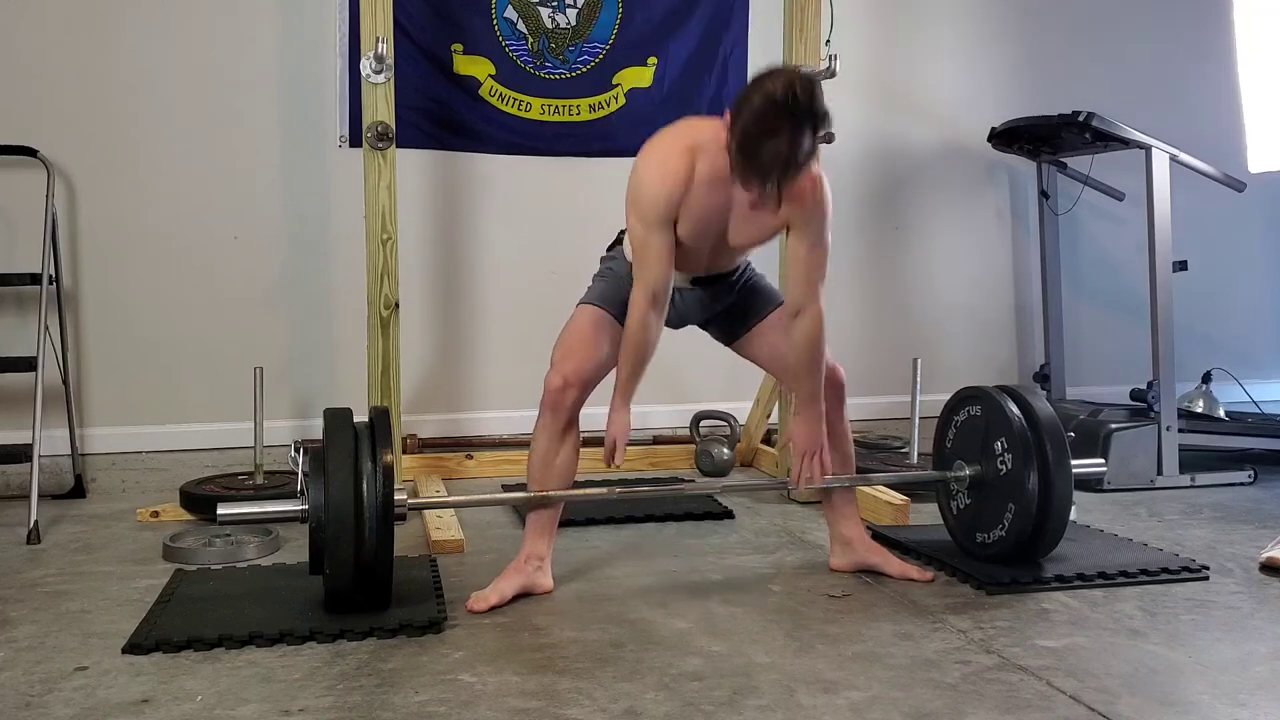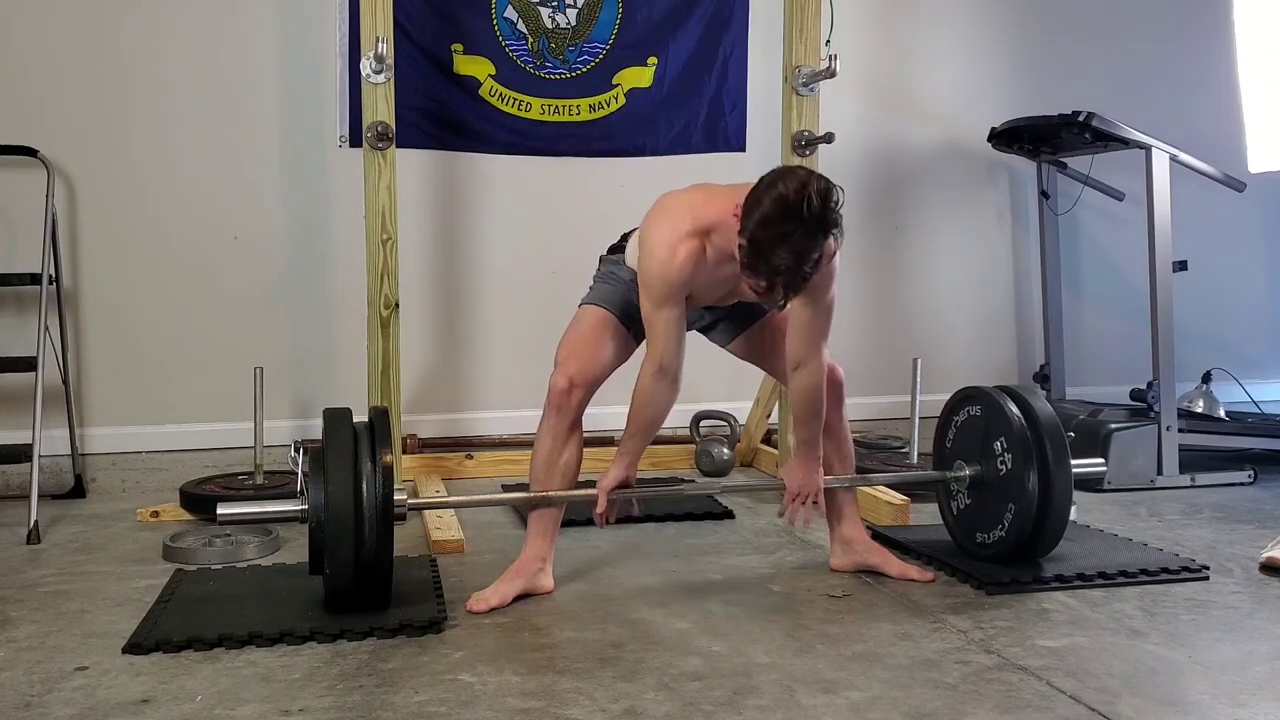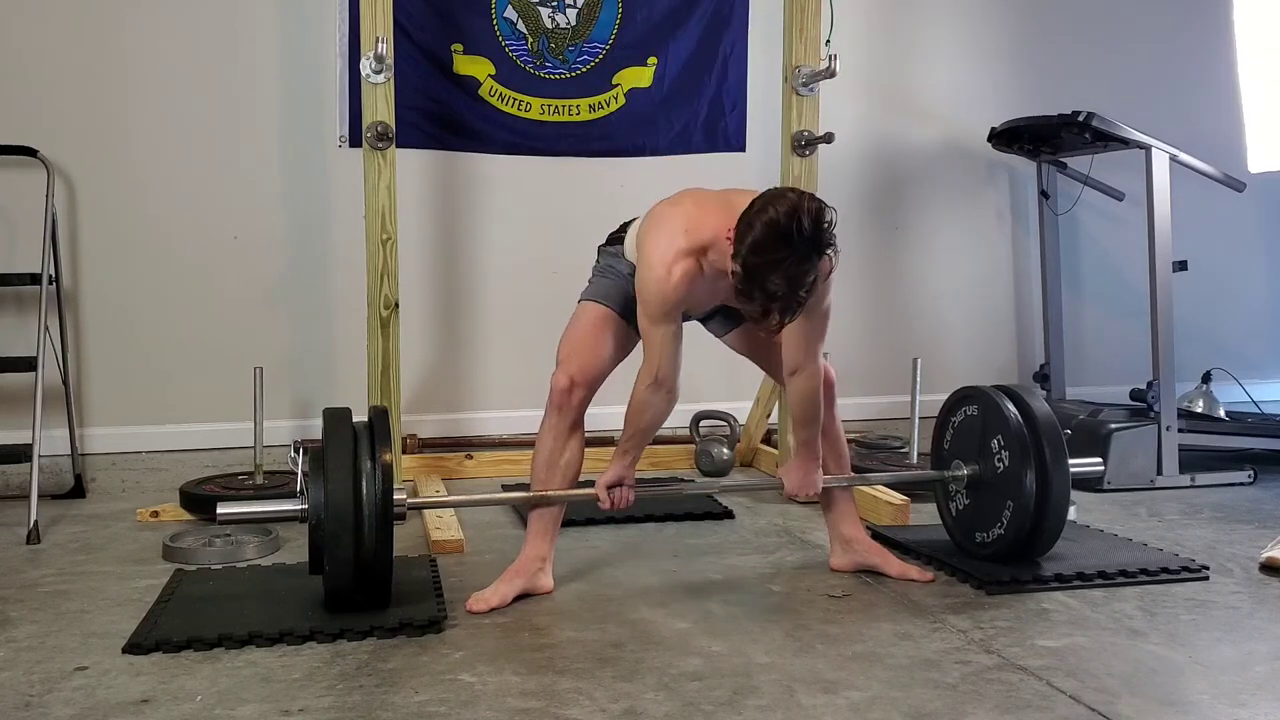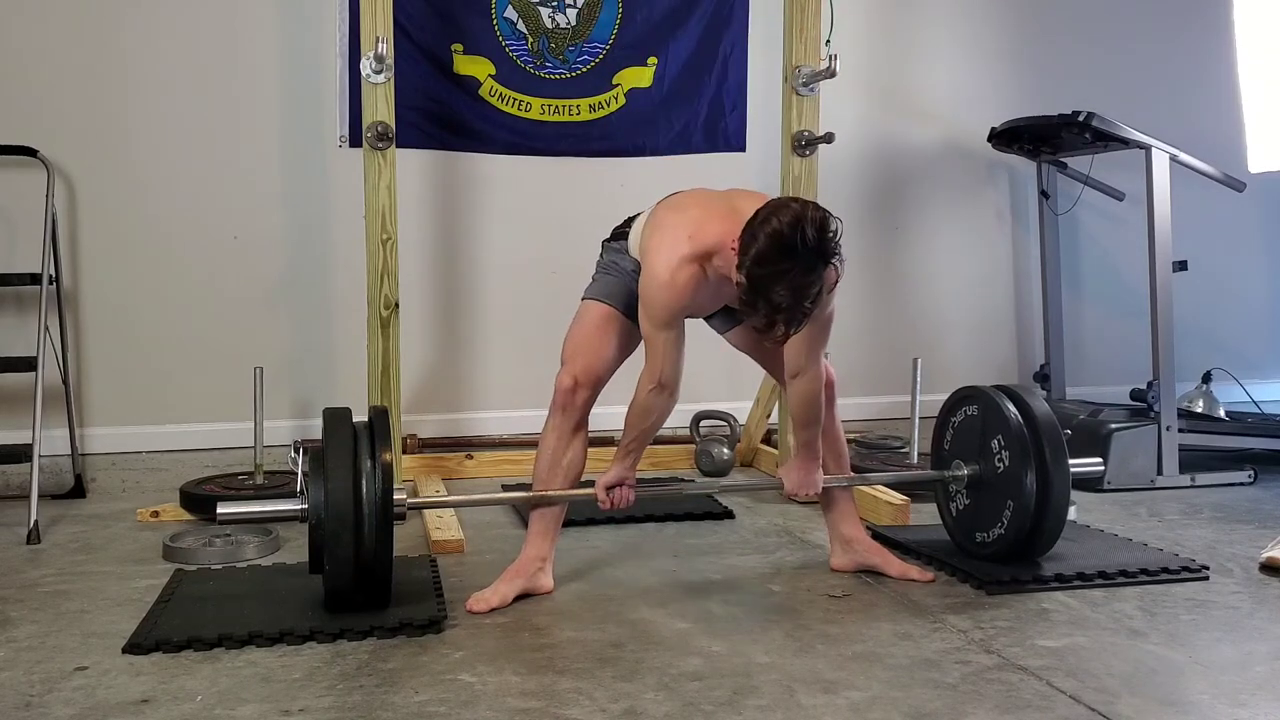
dt=0.3s
person 1, frame 1
left shoulder: (806, 188)
right shoulder: (667, 162)
left elbow: (804, 308)
right elbow: (650, 298)
left wrist: (808, 411)
right wrist: (622, 403)
left hip: (728, 281)
right hip: (636, 276)
left knee: (827, 383)
right knee: (563, 385)
left ankle: (849, 541)
right ankle: (533, 560)
person 1, frame 2
left shoulder: (816, 251)
right shoulder: (675, 242)
left elbow: (806, 365)
right elbow: (662, 373)
left wrist: (807, 457)
right wrist: (625, 463)
left hip: (723, 299)
right hip: (634, 279)
left knee: (828, 383)
right knee: (568, 386)
left ankle: (850, 541)
right ankle: (535, 562)
person 1, frame 3
left shoulder: (809, 262)
right shoulder: (669, 260)
left elbow: (802, 369)
right elbow: (660, 384)
left wrist: (806, 458)
right wrist: (623, 463)
left hip: (716, 292)
right hip: (632, 269)
left knee: (822, 382)
right knee: (569, 386)
left ankle: (849, 541)
right ankle: (534, 561)
person 1, frame 4
left shoulder: (813, 267)
right shoulder: (673, 265)
left elbow: (803, 372)
right elbow: (660, 385)
left wrist: (807, 458)
right wrist: (623, 464)
left hip: (723, 274)
right hip: (635, 262)
left knee: (821, 382)
right knee: (574, 386)
left ankle: (849, 540)
right ankle: (534, 561)
